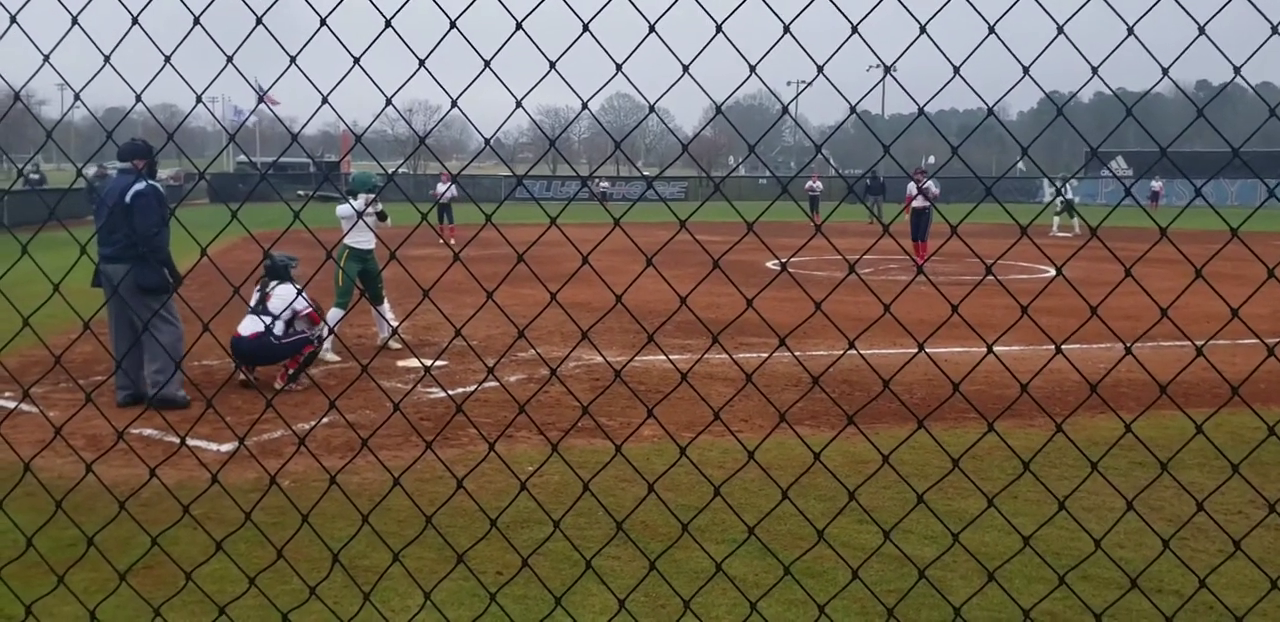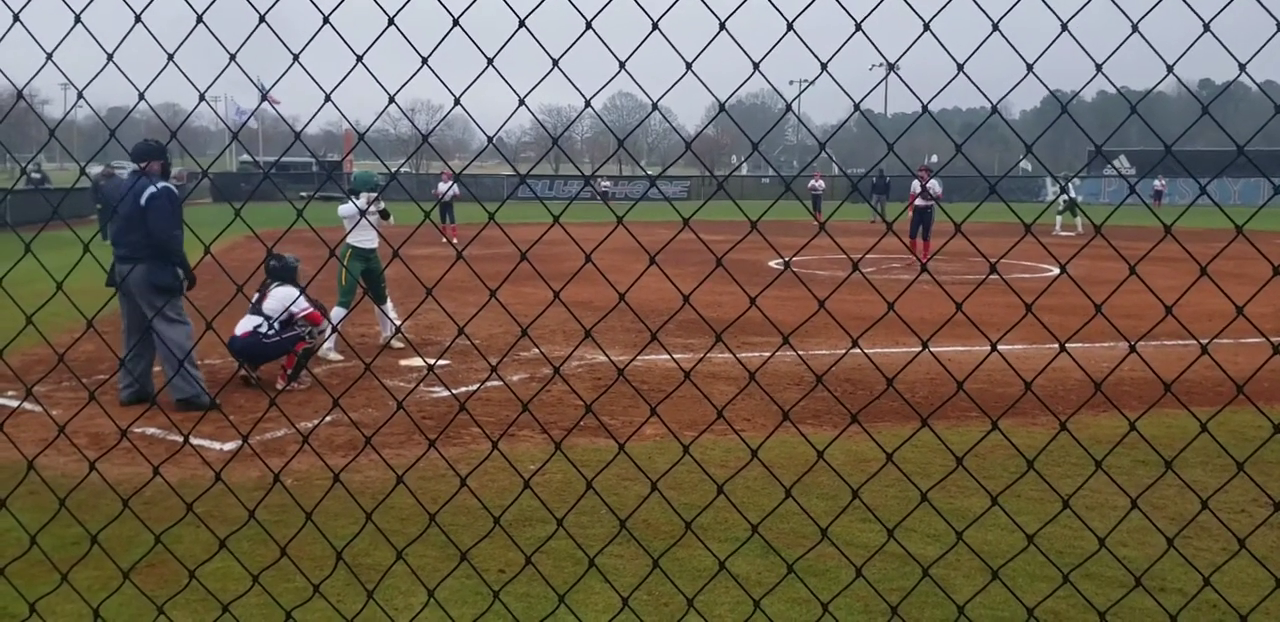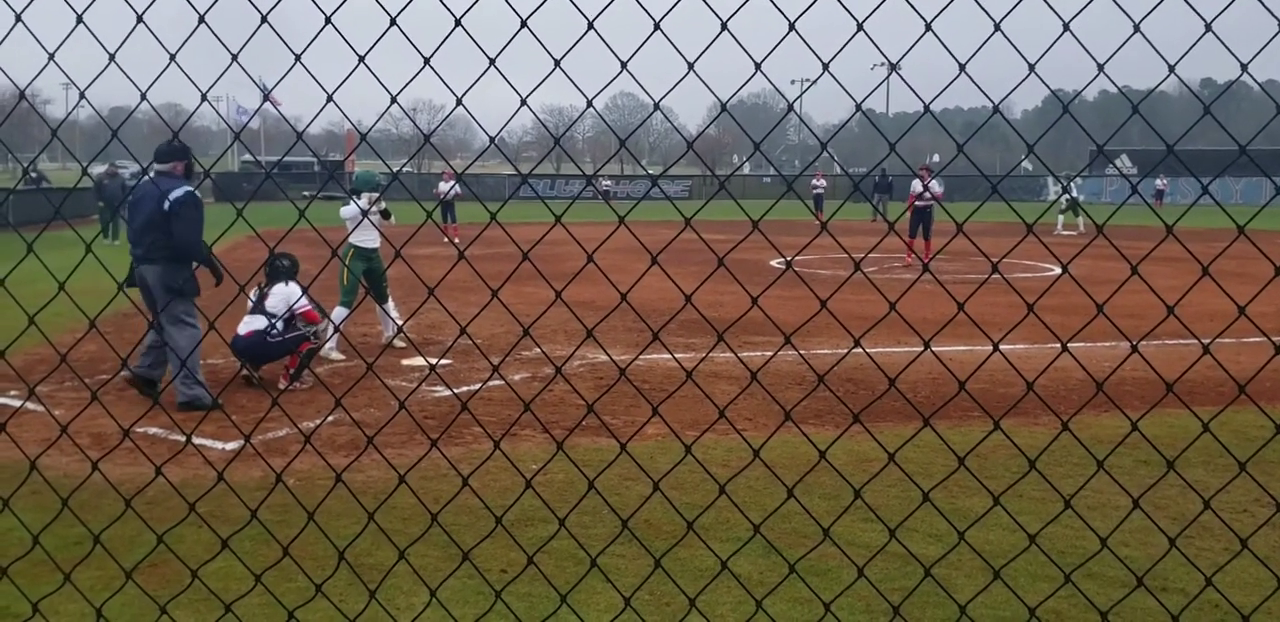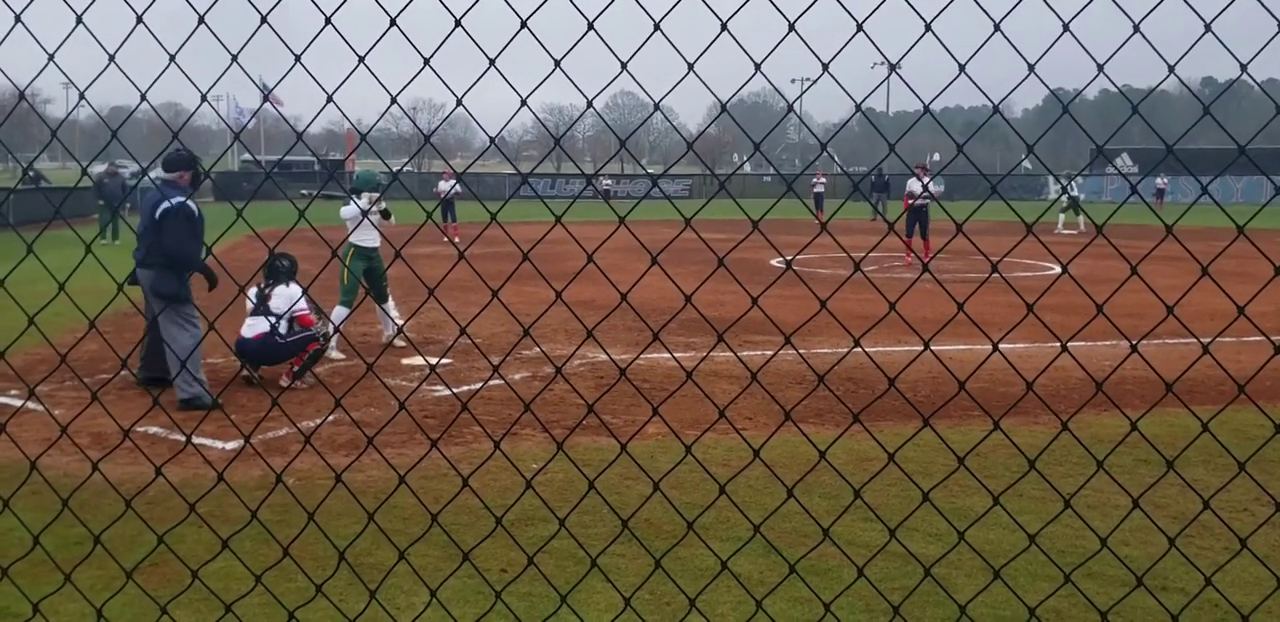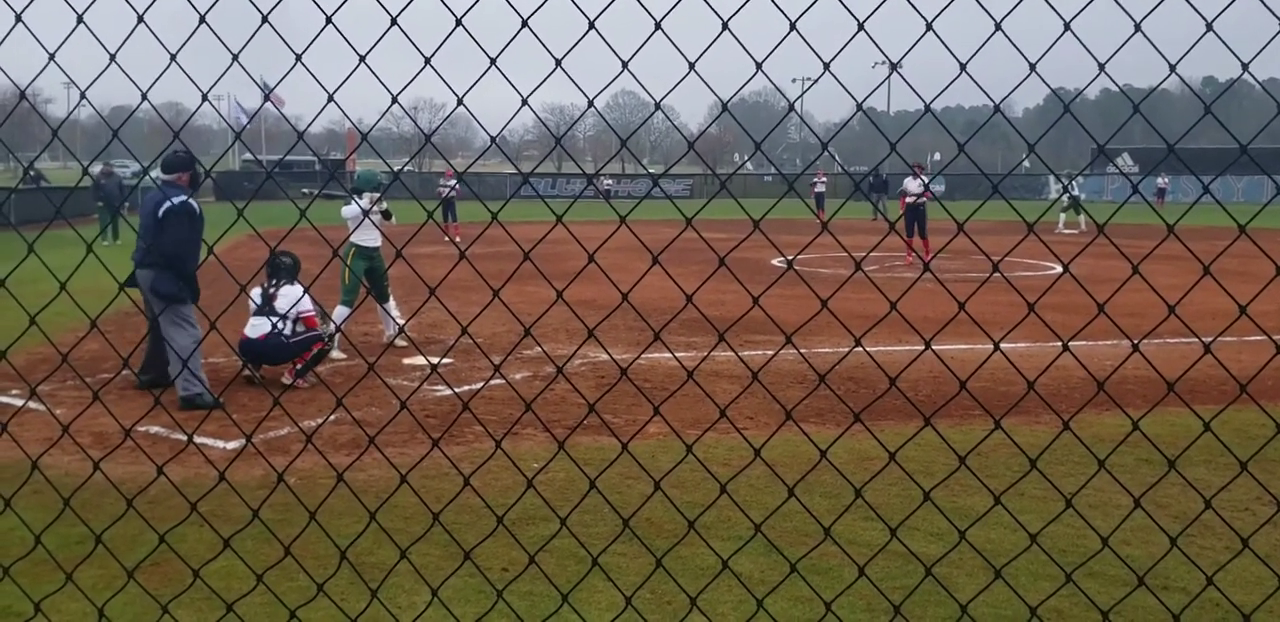
dt=0.3s
person 1, frame 1
left shoulder: (108, 189)
right shoulder: (144, 189)
left elbow: (104, 231)
right elbow: (151, 237)
left wrist: (112, 258)
right wrist: (171, 269)
left hip: (110, 267)
right hip: (137, 269)
left knee: (123, 332)
right knee: (165, 328)
left ankle: (128, 390)
right ankle: (163, 391)
person 1, frame 2
left shoulder: (123, 189)
right shoulder: (160, 190)
left elbow: (115, 232)
right elbow: (167, 237)
right wrist: (186, 269)
left hip: (125, 267)
right hip: (151, 269)
left knee: (135, 331)
right knee: (173, 329)
left ankle: (133, 389)
right ankle: (189, 392)
person 1, frame 3
left shoulder: (141, 188)
right shoulder: (182, 194)
left elbow: (133, 230)
right elbow: (188, 241)
right wrist: (212, 264)
left hip: (143, 266)
right hip: (168, 269)
left knee: (163, 323)
right knee: (184, 329)
left ankle: (145, 372)
right ankle: (192, 394)
person 1, frame 4
left shoulder: (155, 194)
right shoulder: (179, 204)
right elbow: (179, 250)
right wrist: (205, 270)
left hip: (148, 269)
right hip: (166, 274)
left knee: (160, 325)
right knee: (185, 330)
left ankle: (153, 372)
right ankle: (192, 393)
person 1, frame 5
left shoulder: (153, 197)
right shoulder: (181, 203)
right elbow: (179, 249)
right wrist: (191, 281)
left hip: (146, 271)
right hip: (165, 275)
left knee: (160, 326)
right knee: (184, 331)
left ankle: (151, 375)
right ankle: (192, 392)
person 2, frame 1
left shoulder: (371, 206)
right shoulder: (349, 205)
left elbow: (386, 223)
right elbow: (340, 213)
left wrist: (377, 207)
right wrist: (362, 202)
left hip: (369, 255)
right hip: (350, 255)
left knee: (378, 297)
right knee: (342, 301)
left ankle: (385, 336)
right ankle: (324, 348)
person 2, frame 2
left shoulder: (373, 205)
right shoulder: (350, 204)
left elbow: (389, 221)
right elbow: (341, 213)
left wrist: (380, 205)
right wrist: (364, 201)
left hip: (372, 254)
right hip: (352, 254)
left knee: (381, 296)
right knee: (345, 300)
left ankle: (388, 335)
right ankle: (326, 347)
person 2, frame 3
left shoulder: (374, 205)
right shoulder: (352, 204)
left elbow: (390, 221)
right elbow: (344, 214)
left wrist: (381, 205)
right wrist: (365, 201)
left hip: (373, 254)
right hip: (354, 254)
left knee: (383, 296)
right knee: (347, 300)
left ankle: (390, 335)
right ankle: (328, 346)
person 2, frame 4
left shoulder: (374, 205)
right shoulder: (352, 203)
left elbow: (390, 221)
right elbow: (344, 214)
left wrist: (381, 205)
right wrist: (365, 201)
left hip: (374, 254)
right hip: (355, 254)
left knee: (383, 295)
right knee: (347, 299)
left ankle: (390, 334)
right ankle: (329, 345)
person 2, frame 5
left shoulder: (375, 205)
right shoulder: (353, 203)
left elbow: (390, 221)
right elbow: (345, 214)
left wrist: (382, 206)
right wrist: (367, 201)
left hip: (375, 253)
right hip: (356, 253)
left knee: (384, 295)
right knee: (348, 299)
left ankle: (391, 334)
right ankle: (330, 344)
person 3, frame 1
left shoulder: (261, 288)
right shoulder: (291, 289)
right elbow: (316, 319)
left hip: (238, 345)
right hip: (260, 347)
right knee: (315, 337)
left ankle: (246, 369)
right ankle: (287, 379)
person 3, frame 2
left shoulder: (265, 289)
right shoulder: (290, 292)
right elbow: (317, 321)
left hip: (235, 344)
right hip: (253, 347)
right knee: (307, 333)
left ankle: (249, 367)
right ankle: (287, 378)
person 3, frame 3
left shoulder: (257, 290)
right shoulder: (291, 287)
right elbow: (312, 319)
left hip: (238, 345)
right hip: (258, 345)
right knee: (312, 333)
left ankle: (251, 367)
right ankle: (290, 378)
person 3, frame 4
left shoulder: (254, 291)
right shoulder: (293, 288)
right elbow: (306, 322)
right wrist: (316, 320)
left hip: (242, 347)
right hip: (267, 348)
right knee: (320, 335)
left ankle: (251, 367)
right ankle: (292, 376)
person 3, frame 5
left shoulder: (256, 291)
right shoulder: (298, 289)
right elbow: (312, 324)
left hip: (246, 347)
right hip: (274, 348)
right knee: (325, 337)
left ankle: (253, 366)
right ankle: (295, 374)
